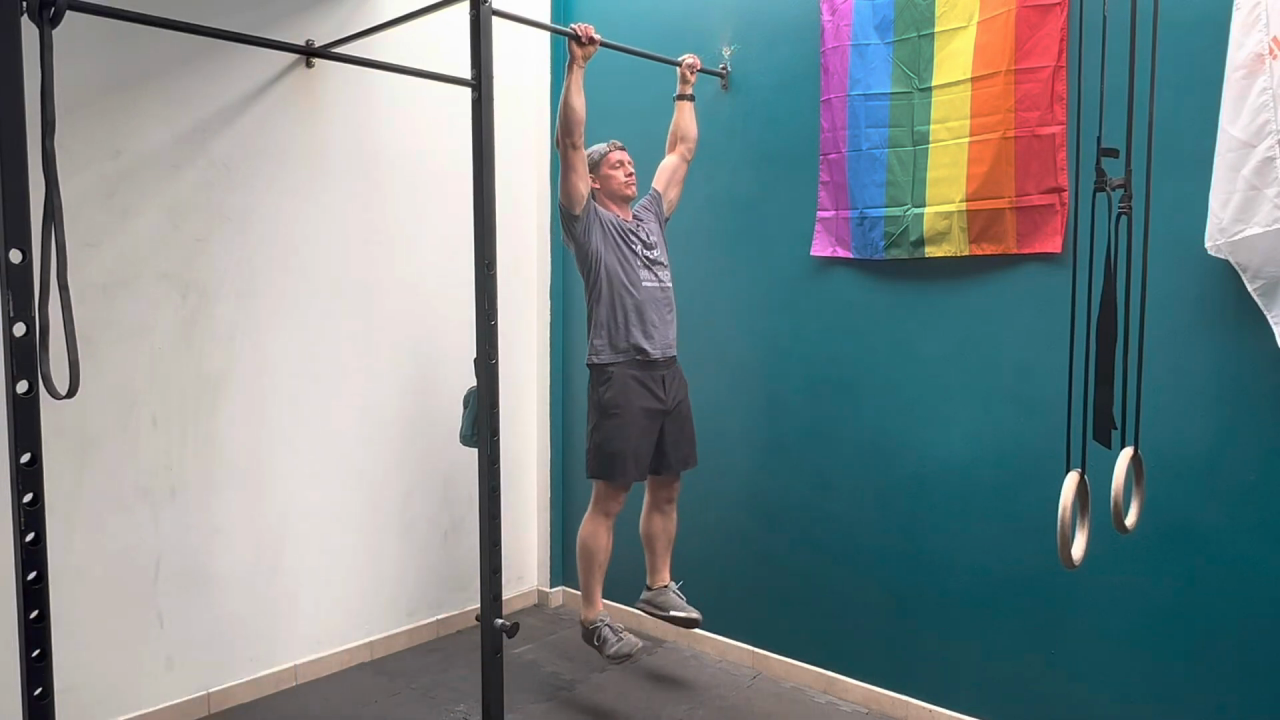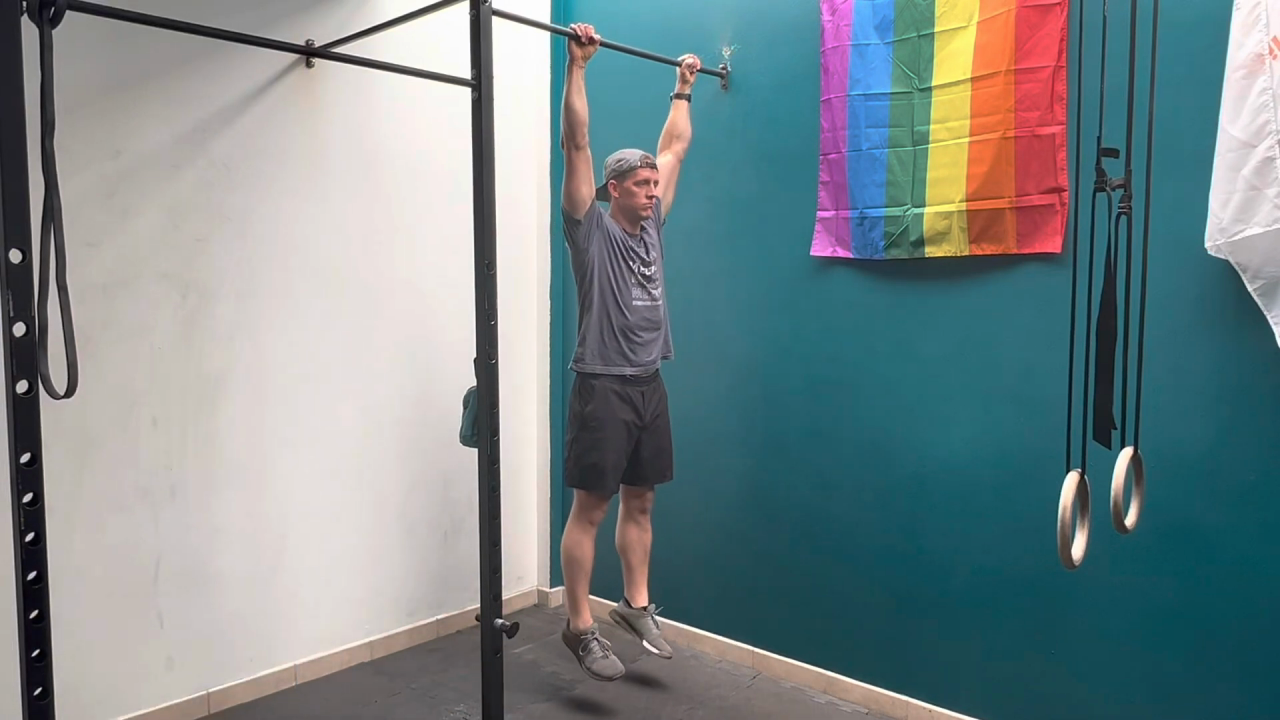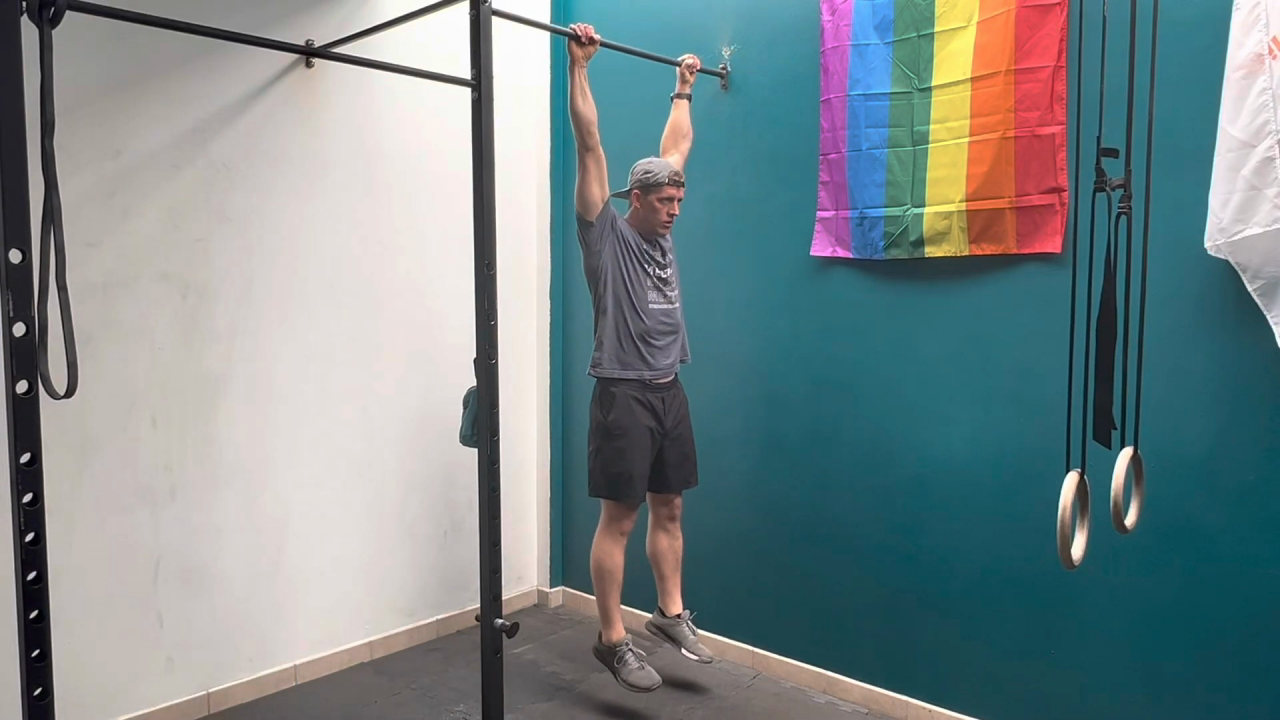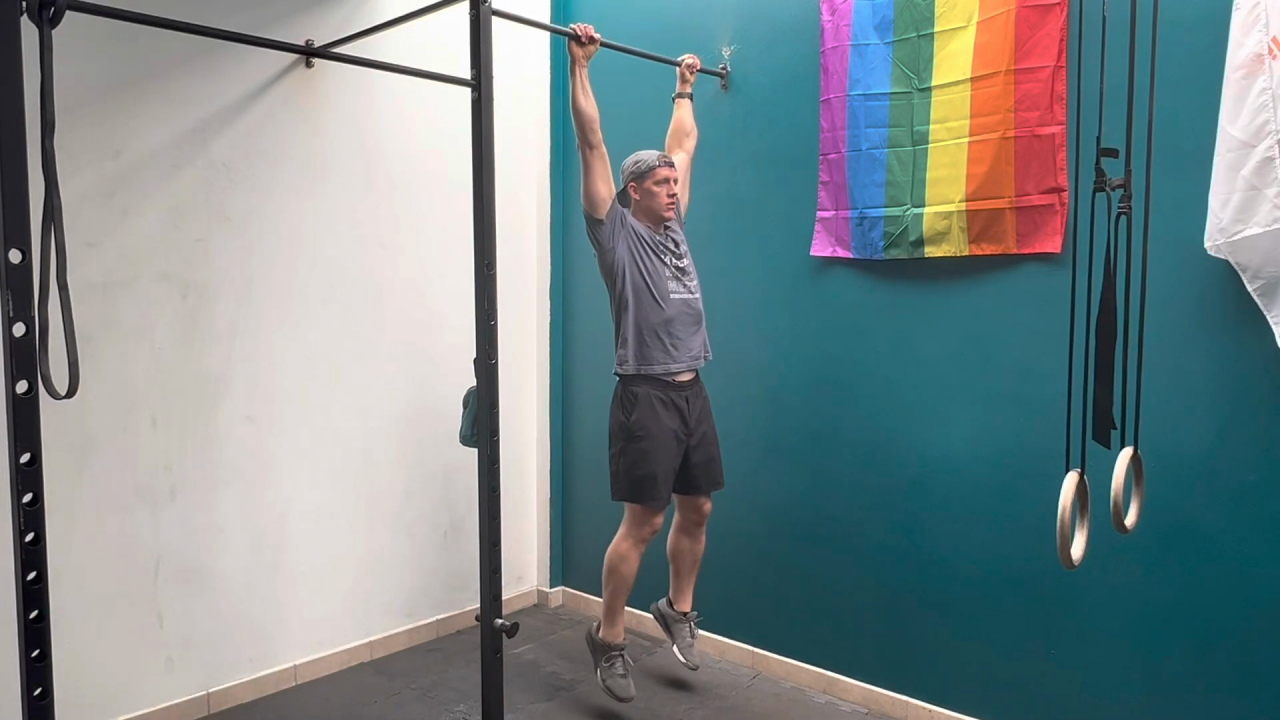
dt=0.5s
person 1, frame 1
left shoulder: (649, 214)
right shoulder: (587, 221)
left elbow: (682, 149)
right elbow: (568, 144)
left wrist: (685, 88)
right wrist: (577, 64)
left hip: (667, 372)
right hip: (620, 376)
left knee: (665, 490)
right knee: (608, 500)
left ankle: (660, 589)
right ankle: (593, 617)
person 1, frame 2
left shoulder: (651, 225)
right shoulder: (589, 227)
left elbow: (674, 146)
right elbow: (575, 145)
left wrist: (682, 87)
right wrist: (577, 64)
left hip: (649, 386)
right hip: (602, 388)
left knee: (639, 504)
right knee: (589, 509)
left ankle: (637, 606)
right ankle: (580, 628)
person 1, frame 3
left shoulder: (662, 231)
right shoulder: (604, 232)
left elbow: (677, 146)
right elbow: (588, 145)
left wrist: (683, 88)
right wrist: (578, 65)
left hip: (669, 393)
right hip: (622, 396)
left knee: (669, 510)
right knee: (619, 519)
left ankle: (672, 615)
right ankle: (612, 639)
person 1, frame 4
left shoulder: (673, 224)
right shoulder: (616, 230)
left elbow: (683, 145)
right elbow: (591, 143)
left wrist: (684, 86)
right wrist: (579, 64)
left hip: (692, 392)
right hip: (645, 396)
left knee: (697, 510)
right knee: (643, 521)
left ankle: (678, 610)
right ankle: (608, 638)
